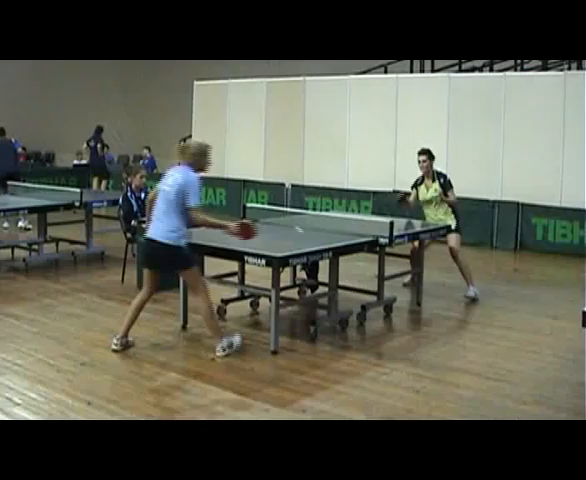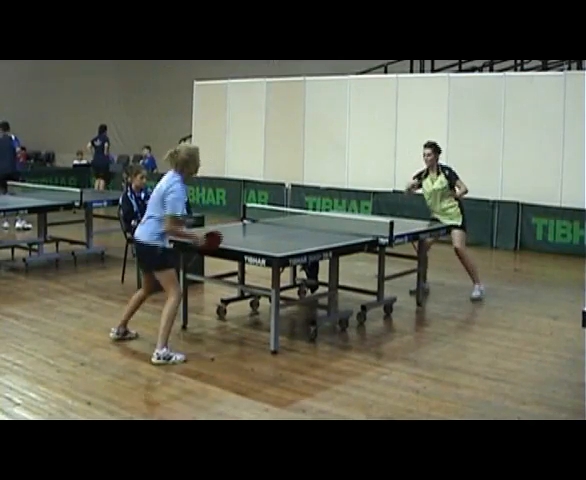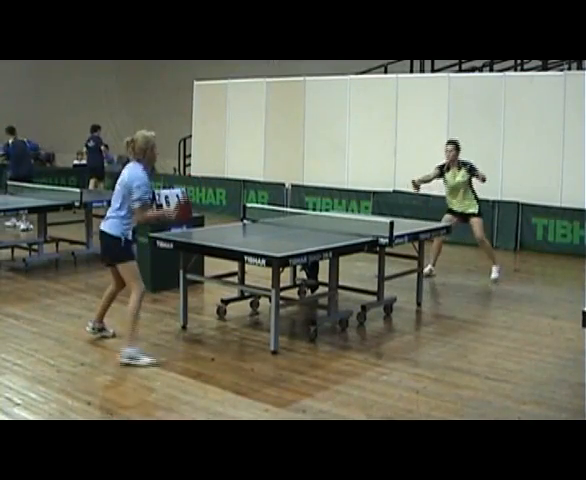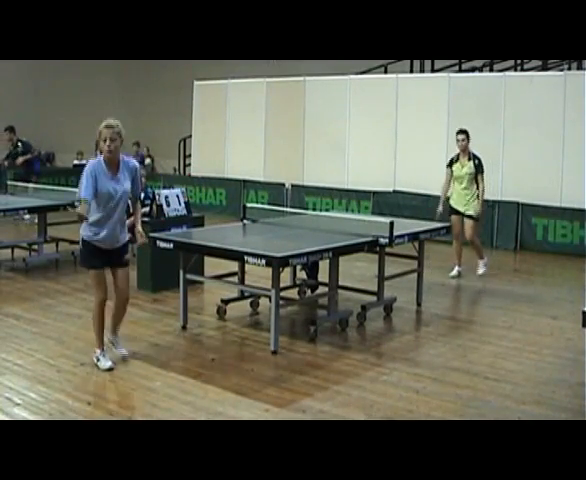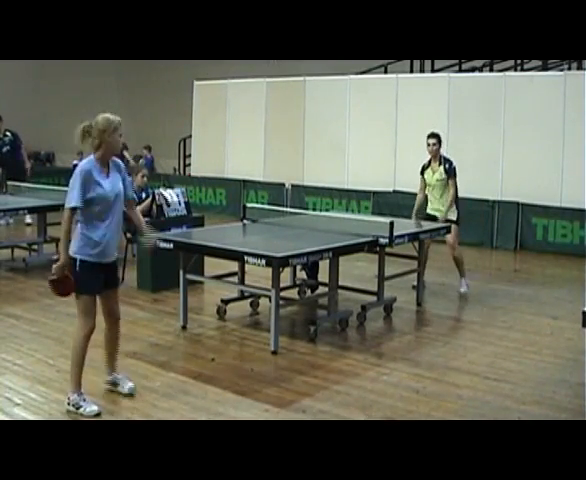
dt=1s
person 1, frame 1
left shoulder: (172, 171)
right shoulder: (191, 179)
left elbow: (152, 199)
right elbow: (197, 219)
left wrist: (150, 220)
right wrist: (226, 226)
left hip: (151, 240)
right hip: (171, 243)
left knee: (147, 291)
right knee: (201, 291)
left ankle: (120, 338)
right ankle: (223, 343)
person 1, frame 2
left shoulder: (172, 177)
right shoulder: (175, 187)
right elbow: (170, 227)
right wrist: (195, 238)
left hip: (143, 240)
right hip: (151, 243)
left knee: (147, 289)
right knee: (174, 295)
left ankle: (120, 329)
right ankle: (161, 351)
person 1, frame 3
left shoulder: (132, 168)
right shoulder: (139, 176)
right elbow: (141, 216)
left wrist: (157, 213)
right wrist: (166, 214)
left hip: (111, 233)
right hip: (116, 235)
left knee: (119, 283)
right knee: (138, 289)
left ankle: (96, 324)
right ankle: (128, 350)
person 1, frame 4
left shoulder: (132, 167)
right shoulder: (93, 168)
left elbow: (137, 200)
right elbow: (84, 204)
left wrist: (138, 224)
right wrist: (82, 213)
left hip: (119, 240)
right hip: (93, 240)
left knee: (123, 297)
right knee: (101, 296)
left ankle: (114, 335)
right ankle: (99, 351)
person 1, frame 5
left shoulder: (118, 168)
right shoulder: (85, 169)
left elbow: (128, 205)
right elbow: (68, 214)
left wrist: (145, 230)
right wrist: (63, 256)
left hip: (108, 255)
right hip: (87, 258)
left knee: (113, 317)
right knee: (87, 326)
left ankle: (112, 374)
right ankle: (75, 395)
person 2, frame 1
left shoulder: (442, 178)
right shoulder: (418, 182)
left elbow: (453, 200)
right elbow: (412, 203)
left wrist: (443, 197)
right wrist: (406, 200)
left hip: (448, 221)
right hip: (431, 222)
left knee: (454, 251)
right knee: (414, 250)
left ankle: (472, 287)
person 2, frame 2
left shoulder: (446, 171)
right shoulder: (421, 175)
left elbow: (464, 189)
right elbow: (409, 190)
left wrist: (454, 195)
right wrist: (412, 186)
left hip: (454, 216)
right hip: (436, 217)
left knee: (459, 250)
left ankle: (478, 286)
right ankle: (423, 283)
person 2, frame 3
left shoulder: (467, 166)
right shoulder: (443, 168)
left elbow: (483, 179)
right elbow: (429, 177)
left wrist: (480, 177)
right wrist: (418, 182)
left hip: (471, 206)
right hip: (453, 207)
left knee: (480, 237)
right knee: (440, 235)
left ankle: (495, 266)
right ankle: (431, 267)
person 2, frame 4
left shoulder: (476, 160)
right shoulder: (452, 161)
left elbow: (481, 184)
right elbow: (447, 183)
left wrist: (480, 204)
right wrist: (441, 203)
left hip: (471, 203)
right hip: (455, 202)
left knee: (470, 237)
right knee: (456, 236)
left ankle: (482, 259)
right ankle: (458, 267)
person 2, frame 5
left shoulder: (448, 164)
right shoulder: (425, 167)
left elbow: (452, 191)
right elbow: (421, 192)
left wrist: (445, 211)
right wrist: (415, 211)
left hip: (450, 211)
right hip: (432, 211)
left knee: (452, 243)
right knee: (423, 244)
left ankle: (463, 279)
